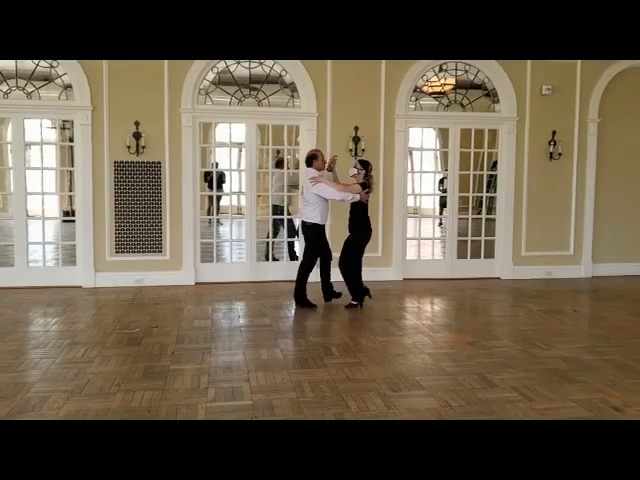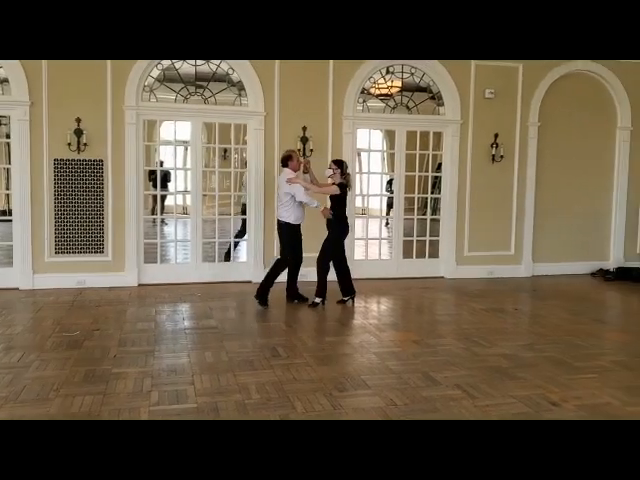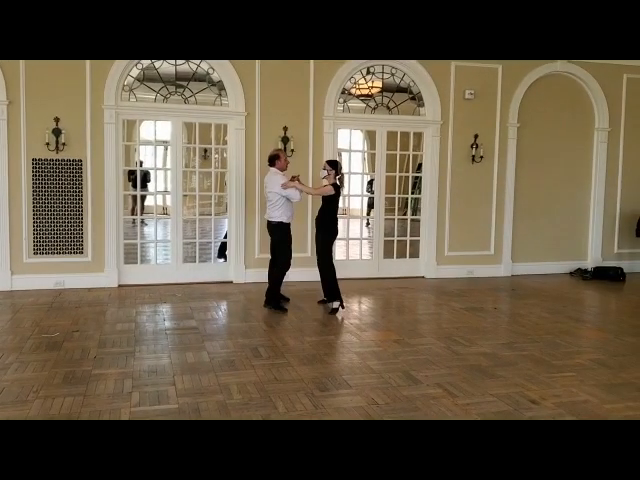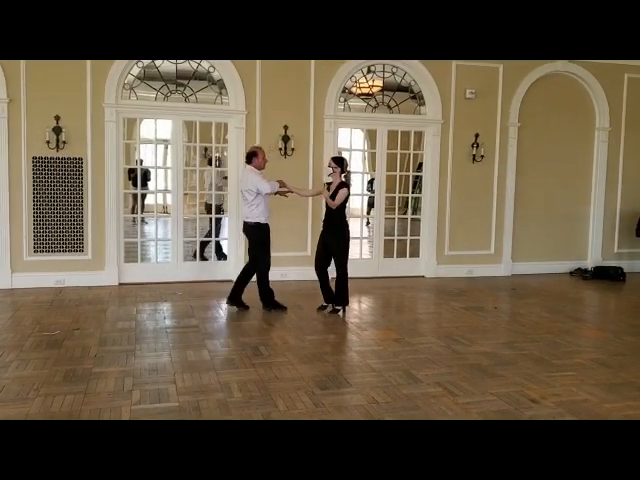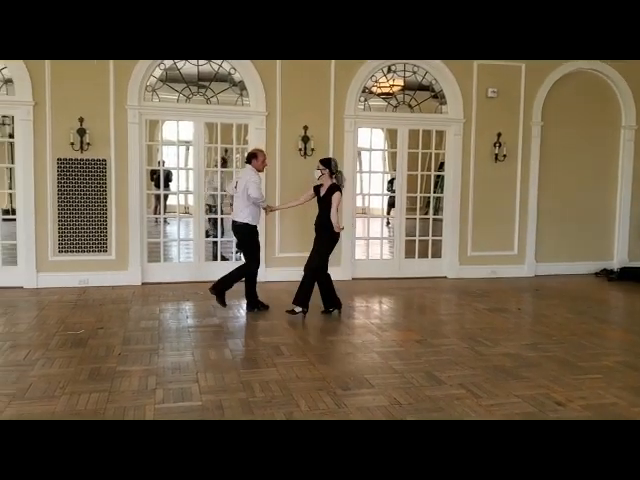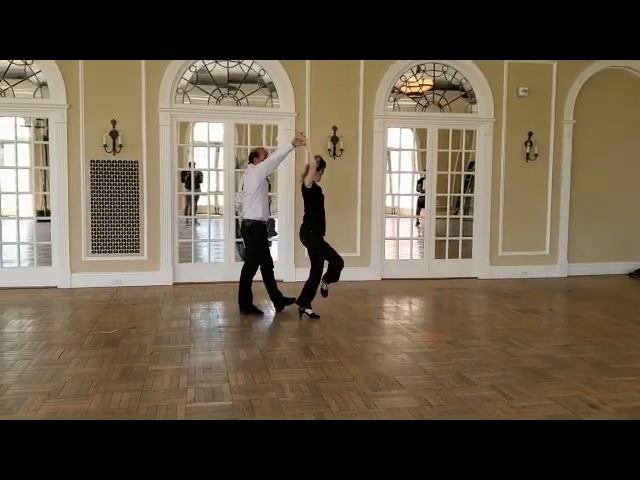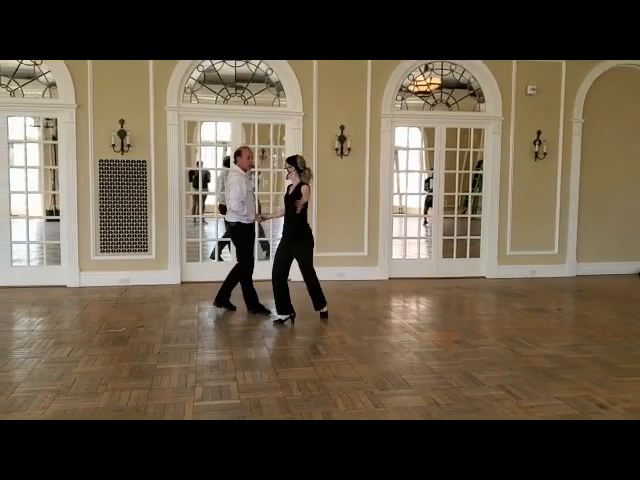
dt=0.7s
person 1, frame 1
left shoulder: (313, 178)
right shoulder: (313, 179)
left elbow: (330, 189)
right elbow: (336, 194)
left wrist: (331, 171)
right wrist: (358, 196)
left hip: (315, 225)
right hip: (313, 226)
left knee: (326, 256)
right knee: (309, 261)
left ankle: (328, 292)
right ankle: (300, 297)
person 1, frame 2
left shoulder: (288, 177)
right shoulder: (289, 178)
left elbow: (301, 193)
right elbow: (303, 197)
right wrist: (321, 207)
left hip: (292, 224)
right hip: (288, 225)
left knee: (296, 259)
right knee: (286, 259)
left ankle: (292, 292)
right ankle: (263, 291)
person 1, frame 3
left shoulder: (271, 177)
right shoulder: (278, 178)
right elbow: (296, 196)
left hip: (274, 223)
right hip: (280, 225)
left knee: (277, 259)
right knee: (284, 262)
left ankle: (273, 294)
right ankle: (271, 298)
person 1, frame 4
left shoulder: (249, 175)
right shoulder: (252, 176)
right elbow: (266, 188)
left wrist: (277, 191)
right wrist: (277, 184)
left hip: (251, 225)
right hip: (257, 226)
left knee: (254, 262)
right knee: (263, 264)
left ankle: (234, 297)
right ankle: (268, 301)
person 1, frame 5
left shoulder: (243, 175)
right shoulder: (252, 176)
left elbow: (231, 189)
right elbow: (254, 194)
right wrist: (264, 204)
left hip: (241, 224)
right hip: (245, 226)
left knee: (252, 262)
right knee: (253, 263)
left ankle: (253, 301)
right ankle: (221, 286)
person 1, frame 6
left shoulder: (251, 175)
right shoulder: (255, 172)
left elbow: (239, 201)
right elbow: (271, 161)
right wrist: (292, 144)
left hip: (255, 225)
right hip: (253, 226)
left knee: (266, 263)
right knee: (252, 264)
left ankle: (278, 301)
right ankle: (245, 305)
person 1, frame 7
left shoulder: (243, 176)
right shoulder: (237, 178)
right elbow: (235, 205)
left wrist: (252, 216)
right wrist: (253, 215)
left hip: (246, 226)
right hip: (239, 226)
left knee: (245, 264)
right knee: (246, 265)
left ankle: (223, 296)
right ankle: (252, 304)
person 2, frame 1
left shoulder: (363, 186)
right shoulder: (357, 186)
left elbow: (342, 189)
right elbow: (340, 186)
left wrist: (322, 180)
left hip: (361, 231)
right hip: (356, 230)
left knee: (353, 264)
right knee: (344, 262)
left ankle: (357, 298)
right ankle: (361, 292)
person 2, frame 2
left shoulder: (340, 186)
right shoulder: (336, 185)
left elbow: (318, 190)
right elbow: (318, 185)
left wrist: (299, 181)
right wrist: (309, 171)
left hip: (338, 228)
right hip: (337, 228)
left knee: (322, 260)
right knee: (339, 261)
left ankle: (320, 296)
right ankle: (349, 294)
person 2, frame 3
left shoulder: (334, 187)
right shoulder: (327, 187)
left elbow: (314, 192)
right elbow: (313, 191)
left wrist: (294, 185)
right wrist: (299, 183)
left hip: (328, 229)
right hip: (323, 228)
left knee: (325, 263)
right knee: (324, 262)
left ankle: (336, 300)
right ankle: (329, 296)
person 2, frame 4
left shoulder: (344, 187)
right shoulder: (328, 186)
left elbow: (334, 205)
right elbow: (307, 193)
left wrist: (328, 198)
right wrist: (288, 187)
left hip: (339, 231)
right hip: (327, 229)
left knee: (340, 267)
right knee: (320, 265)
left ankle: (340, 303)
right ankle: (328, 299)
person 2, frame 5
left shoulder: (336, 190)
right shoulder: (318, 189)
left elbow: (333, 212)
right elbow: (298, 201)
left wrist: (336, 225)
right wrist: (276, 207)
left hip: (329, 234)
right hip: (320, 233)
left knee: (311, 268)
right knee: (320, 269)
left ankle: (301, 305)
right ankle: (333, 304)
person 2, frame 6
left shoulder: (314, 186)
right shoulder: (308, 184)
right elbow: (312, 167)
right wrist: (308, 149)
left hip: (315, 233)
right hip: (310, 232)
left knee: (317, 269)
right knee: (337, 261)
left ankle: (304, 304)
right ankle: (326, 282)
person 2, frame 7
left shoulder: (303, 186)
right shoulder: (290, 188)
left elbow: (307, 195)
left wrist: (302, 201)
right wrist: (266, 216)
left hip: (302, 238)
right hip: (287, 236)
left knee: (308, 273)
right knee: (278, 275)
left ankle: (321, 306)
right ankle: (286, 312)
